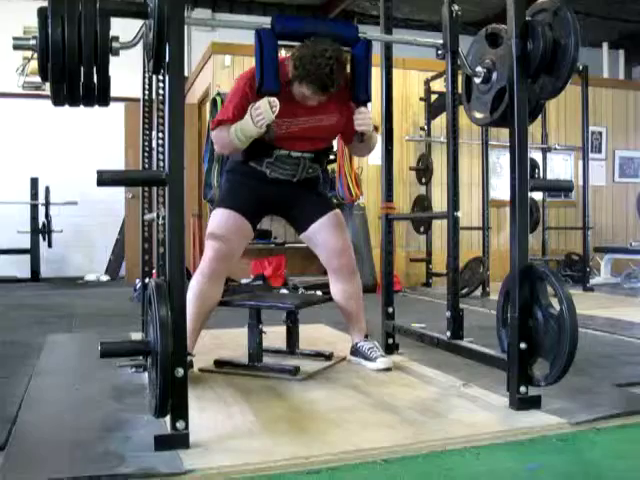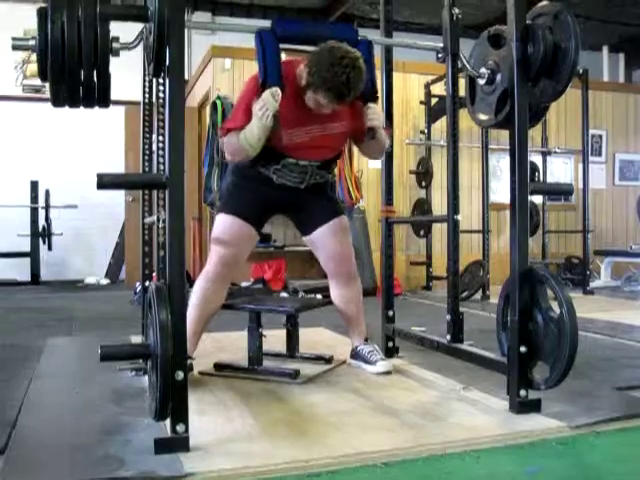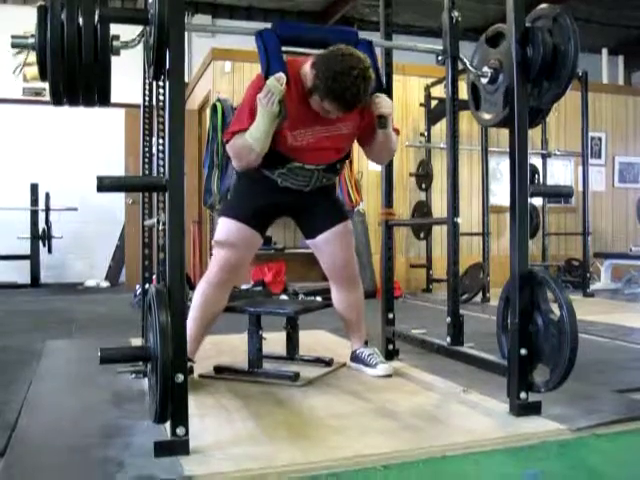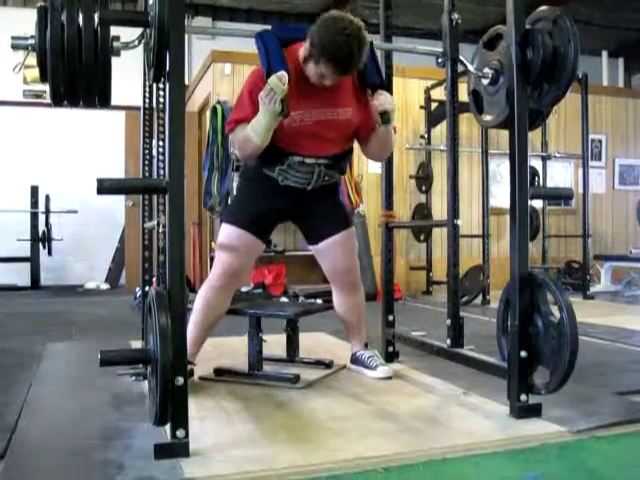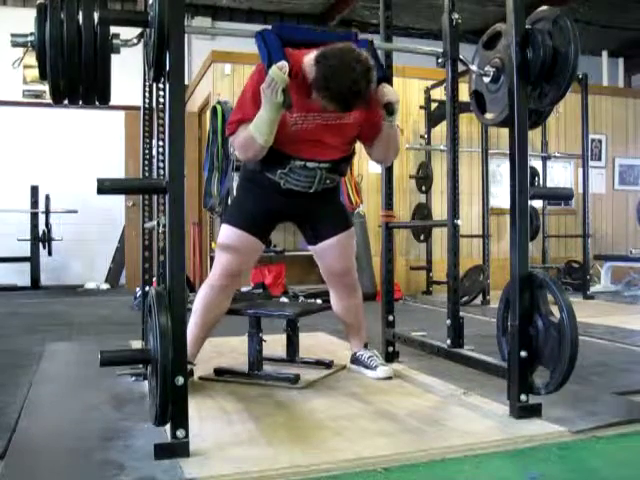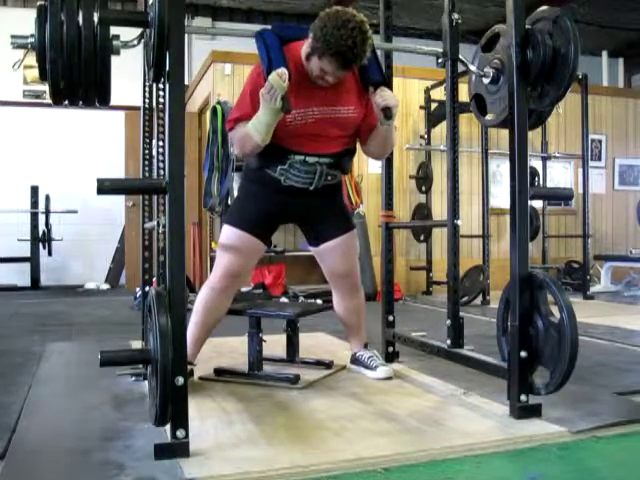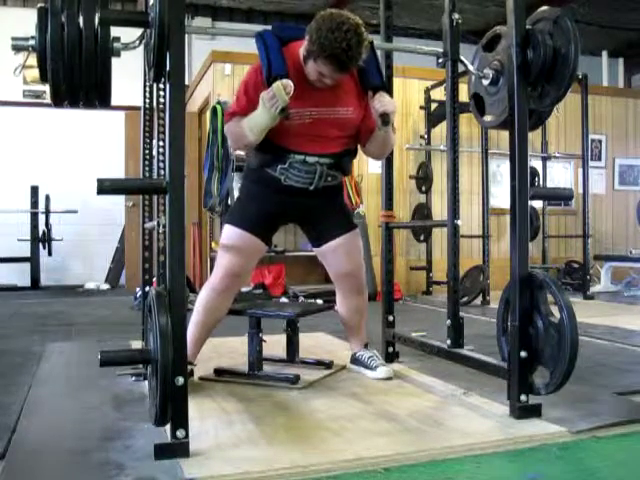
dt=0.3s
person 1, frame 1
left shoulder: (343, 89)
right shoulder: (256, 81)
left elbow: (359, 149)
right elbow: (220, 143)
left wrist: (366, 132)
right wrist: (250, 126)
left hip: (304, 183)
right hip: (250, 177)
left knee: (344, 260)
right knee: (214, 259)
left ankle: (360, 342)
right ankle: (183, 351)
person 1, frame 2
left shoulder: (352, 94)
right shoulder: (269, 85)
left elbow: (374, 151)
right elbow: (232, 152)
left wrist: (375, 132)
right wrist: (260, 126)
left hip: (313, 185)
right hip: (256, 180)
left knee: (344, 265)
right knee: (220, 263)
left ankle: (360, 346)
right ankle: (184, 354)
person 1, frame 3
left shoulder: (358, 94)
right shoulder: (272, 84)
left elbow: (382, 156)
right elbow: (240, 159)
left wrist: (384, 125)
right wrist: (266, 118)
left hip: (318, 188)
right hip: (261, 182)
left knee: (346, 271)
right knee: (222, 268)
left ankle: (360, 349)
right ankle: (183, 358)
person 1, frame 4
left shoulder: (356, 84)
right shoulder: (270, 73)
left elbow: (377, 152)
right elbow: (242, 147)
left wrist: (385, 122)
right wrist: (269, 114)
left hip: (321, 190)
right hip: (264, 184)
left knee: (347, 275)
right knee: (225, 273)
left ankle: (360, 351)
right ankle: (185, 358)
person 1, frame 5
left shoulder: (360, 91)
right shoulder: (273, 74)
left elbow: (383, 155)
right elbow: (244, 150)
left wrist: (389, 117)
right wrist: (271, 108)
left hip: (322, 192)
right hip: (264, 186)
left knee: (345, 276)
right knee: (224, 274)
left ankle: (360, 351)
right ankle: (183, 361)
person 1, frame 6
left shoulder: (360, 82)
right shoulder: (274, 70)
left elbow: (377, 150)
right elbow: (241, 146)
left wrist: (386, 119)
right wrist: (268, 111)
left hip: (324, 191)
right hip: (266, 186)
left knee: (348, 277)
right knee: (225, 275)
left ankle: (360, 351)
right ankle: (183, 360)
person 1, frame 7
left shoulder: (360, 82)
left elbow: (376, 151)
right elbow: (235, 138)
left wrist: (384, 125)
right wrist: (265, 115)
left hip: (325, 193)
right hip: (267, 186)
left knee: (352, 277)
right knee: (226, 276)
left ankle: (360, 351)
right ankle: (183, 361)
